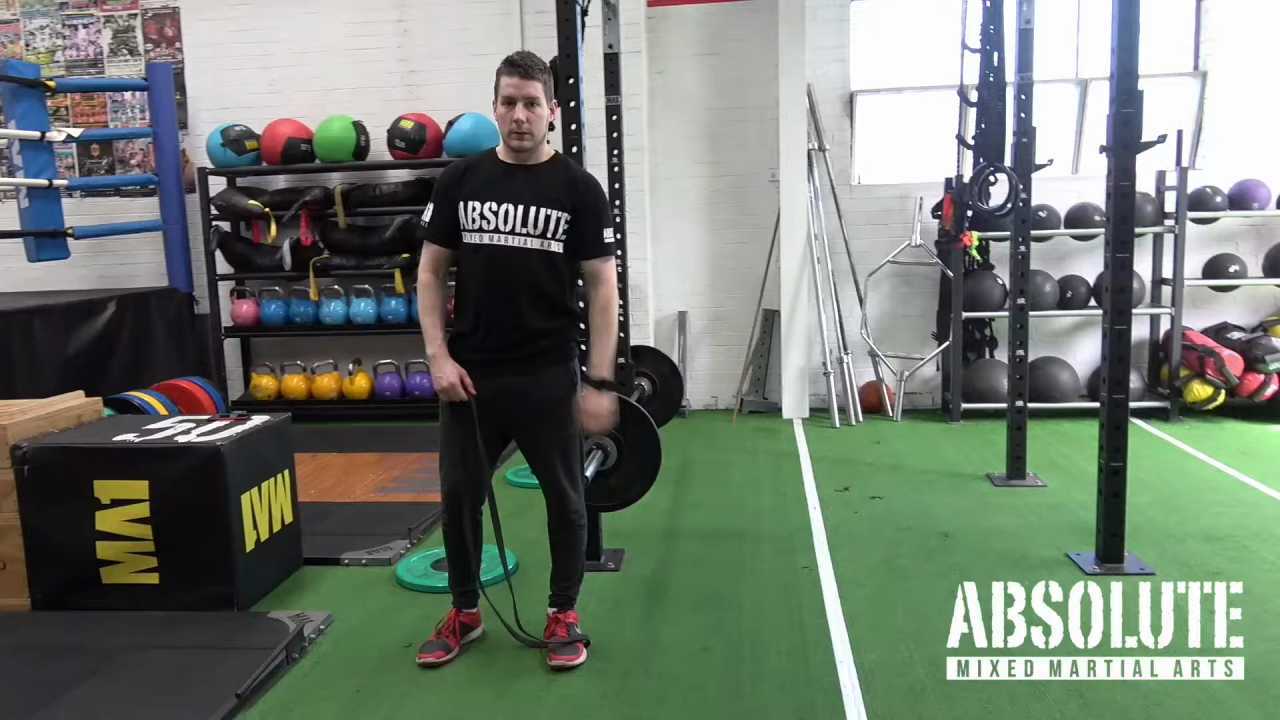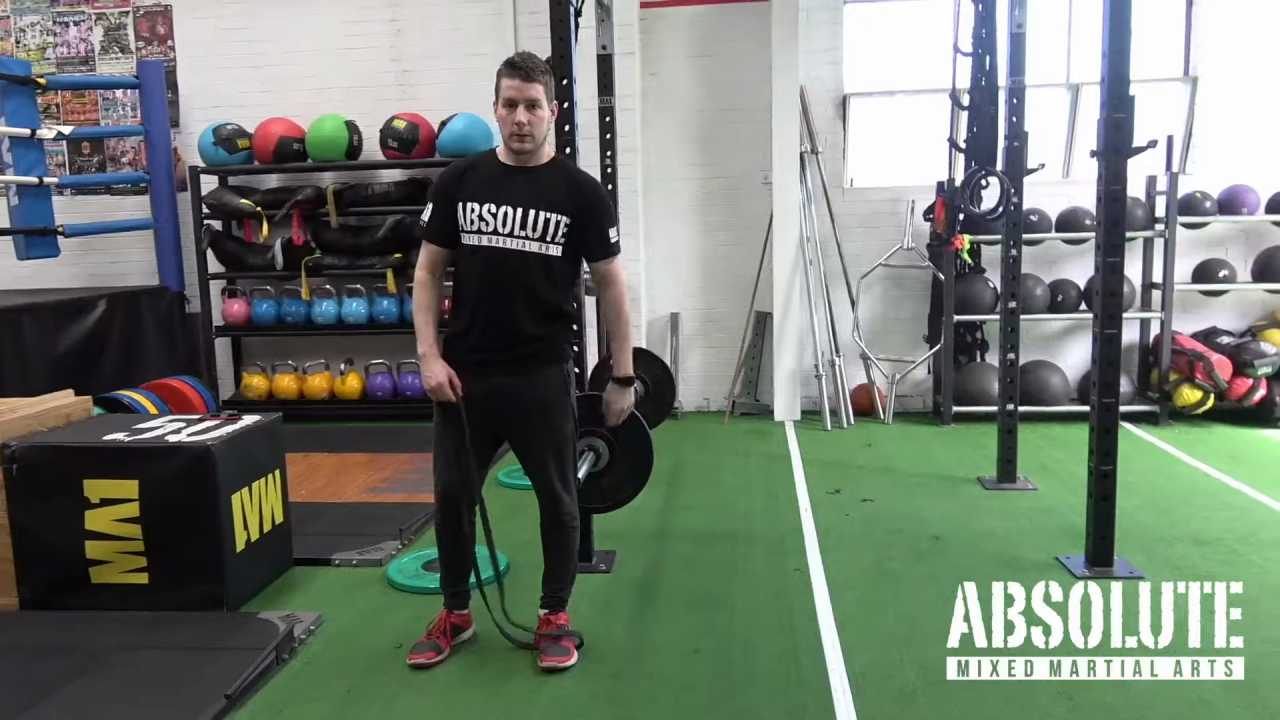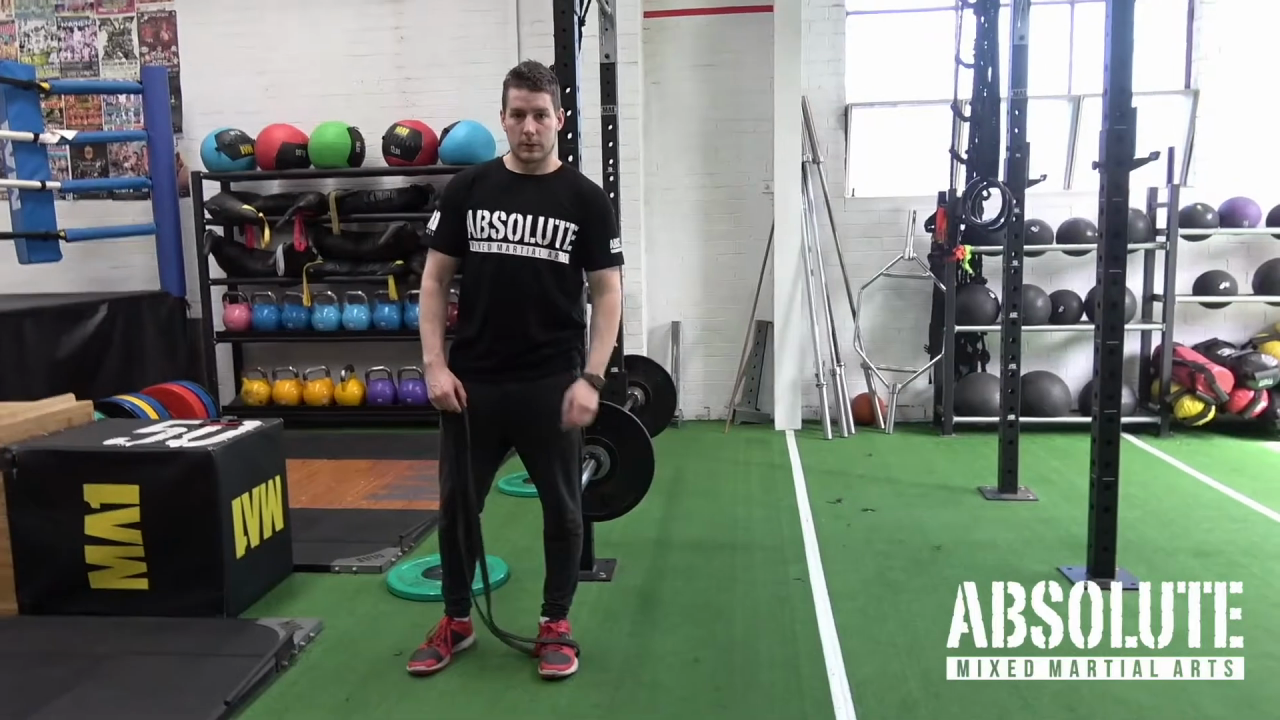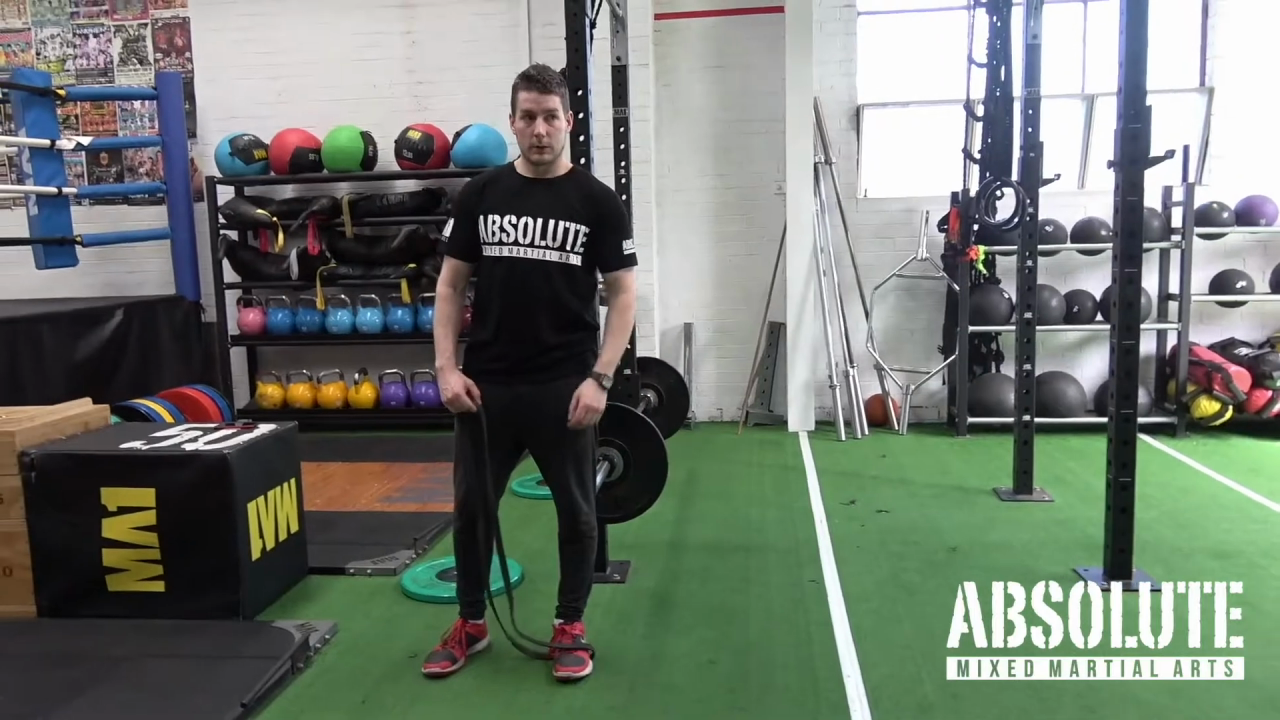
dt=0.3s
person 1, frame 1
left shoulder: (578, 188)
right shoulder: (459, 180)
left elbow: (602, 286)
right elbow: (431, 272)
left wrist: (601, 380)
right wrist: (438, 355)
left hip: (548, 376)
right hip: (471, 374)
left knee: (564, 498)
right knee: (459, 495)
left ankle: (562, 615)
right ankle: (464, 613)
person 1, frame 2
left shoulder: (579, 191)
right shoulder: (459, 180)
left elbow: (610, 283)
right elbow: (428, 271)
left wrist: (622, 376)
right wrist: (429, 355)
left hip: (543, 377)
right hip: (467, 375)
left knee: (557, 500)
right knee: (452, 497)
left ankle: (554, 615)
right ankle: (455, 615)
person 1, frame 3
left shoulder: (586, 199)
right shoulder: (467, 189)
left elbow: (607, 292)
right elbow: (435, 279)
left wrist: (592, 378)
right wrist: (435, 364)
left hip: (551, 385)
right hip: (473, 382)
left knee: (561, 507)
right knee: (457, 503)
left ankle: (555, 623)
right ankle: (456, 622)
person 1, frame 4
left shoulder: (597, 201)
right shoulder: (480, 194)
left elbow: (623, 292)
right elbow: (450, 285)
left wrist: (599, 378)
right wrist: (446, 366)
left hip: (563, 387)
right hip: (486, 384)
left knee: (576, 509)
right knee: (472, 506)
left ankle: (570, 624)
right ankle: (471, 624)
